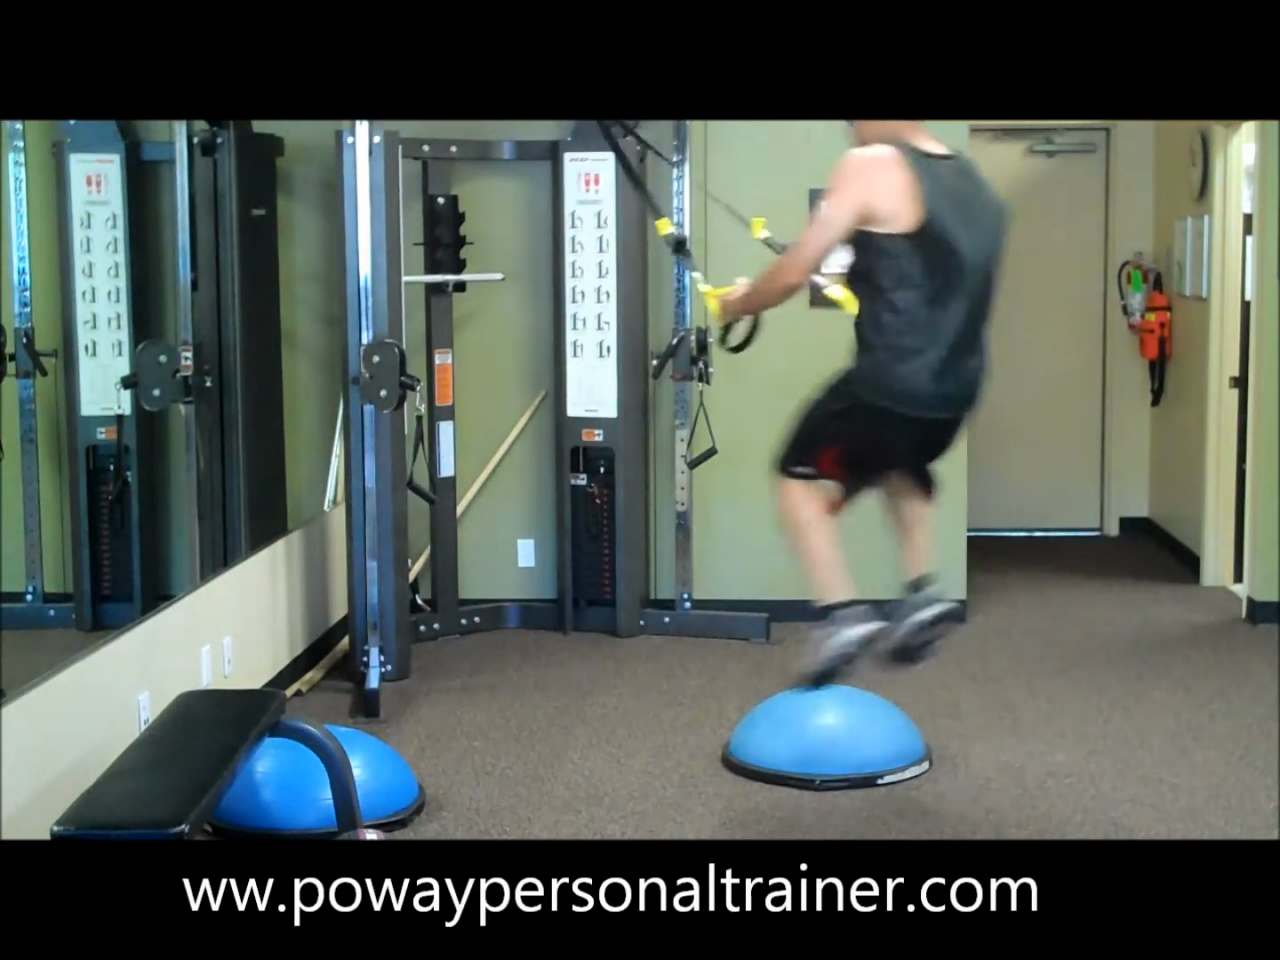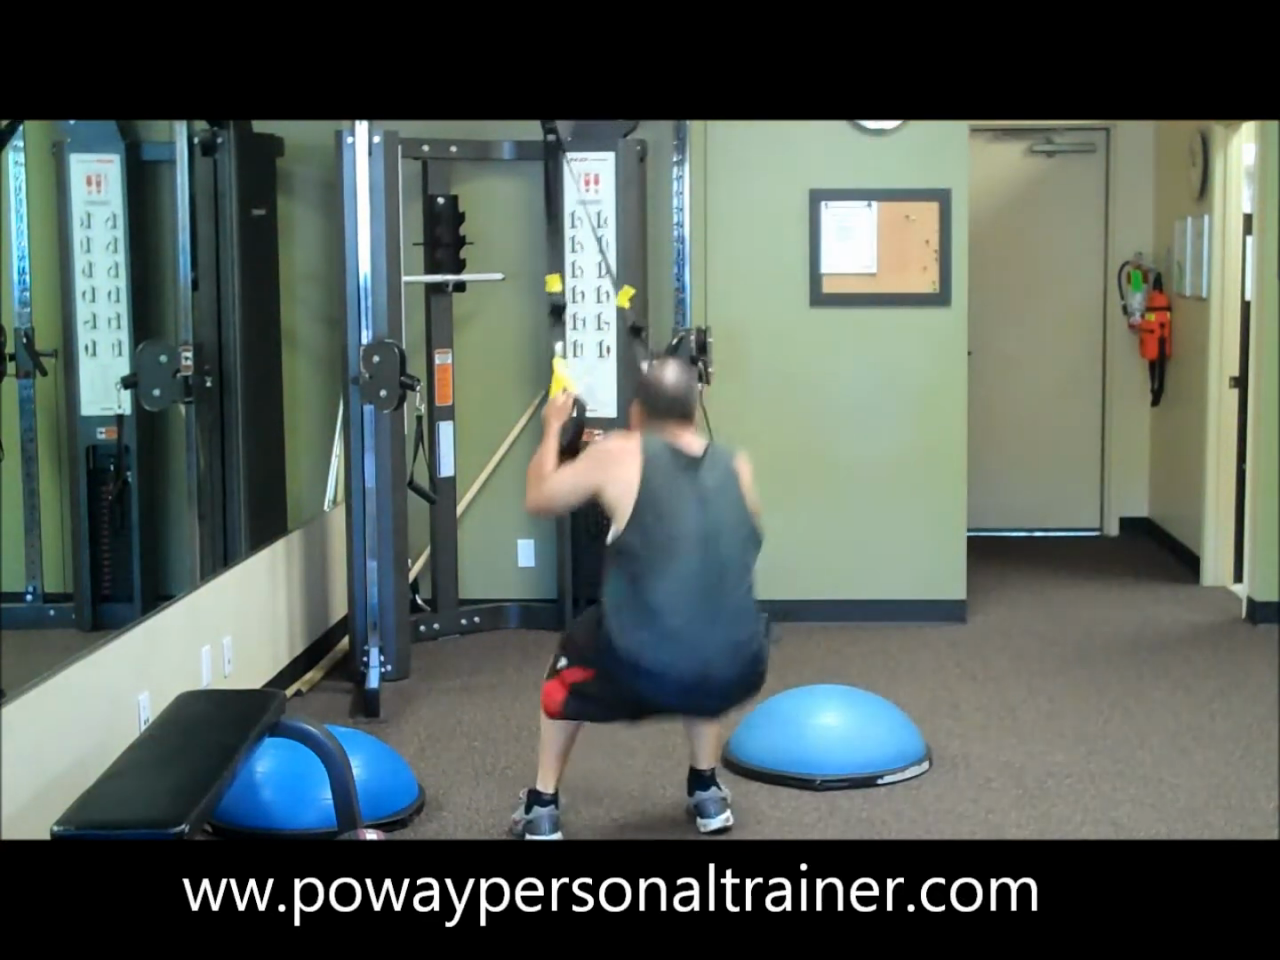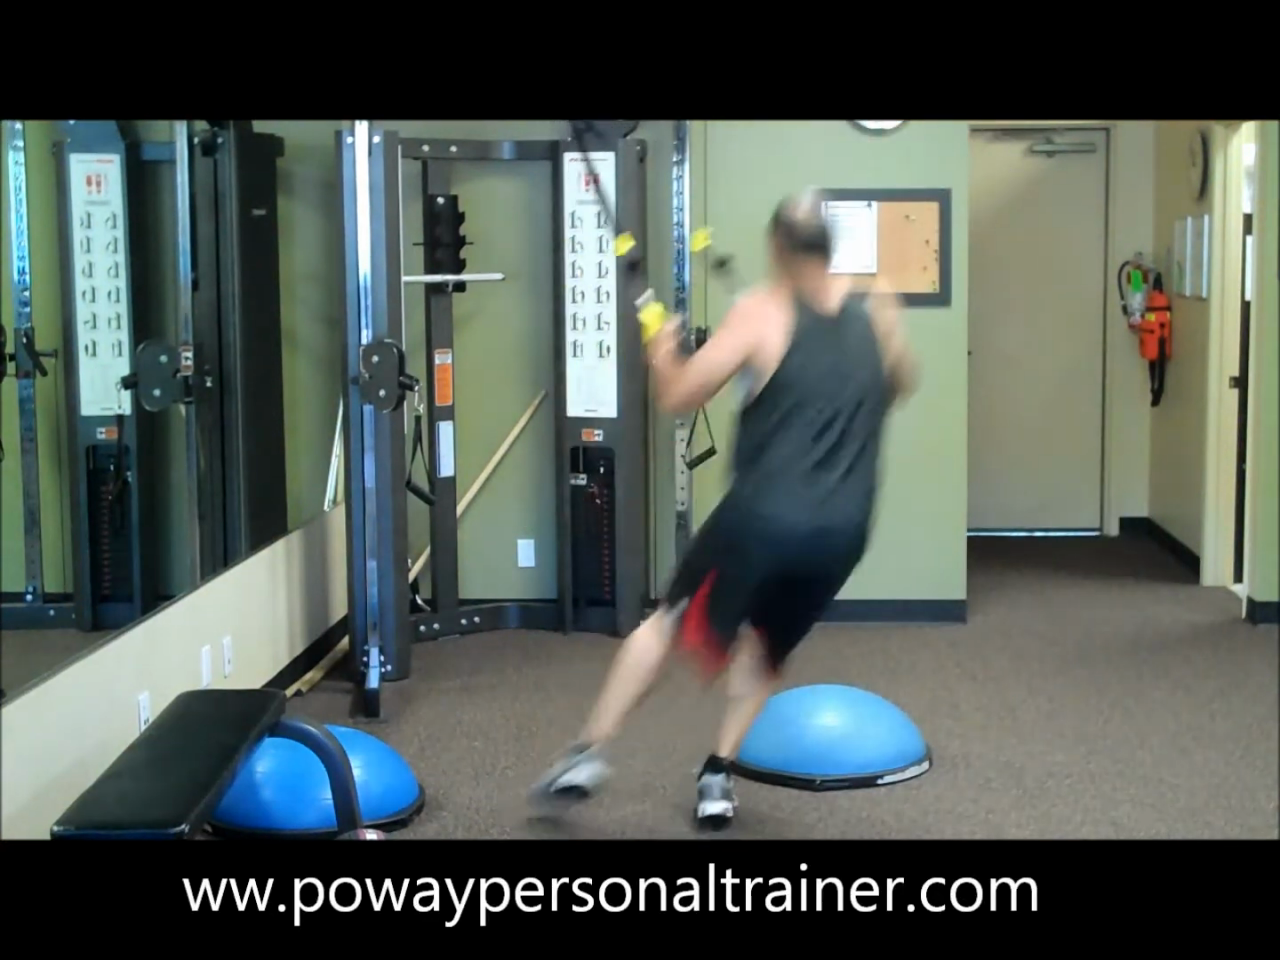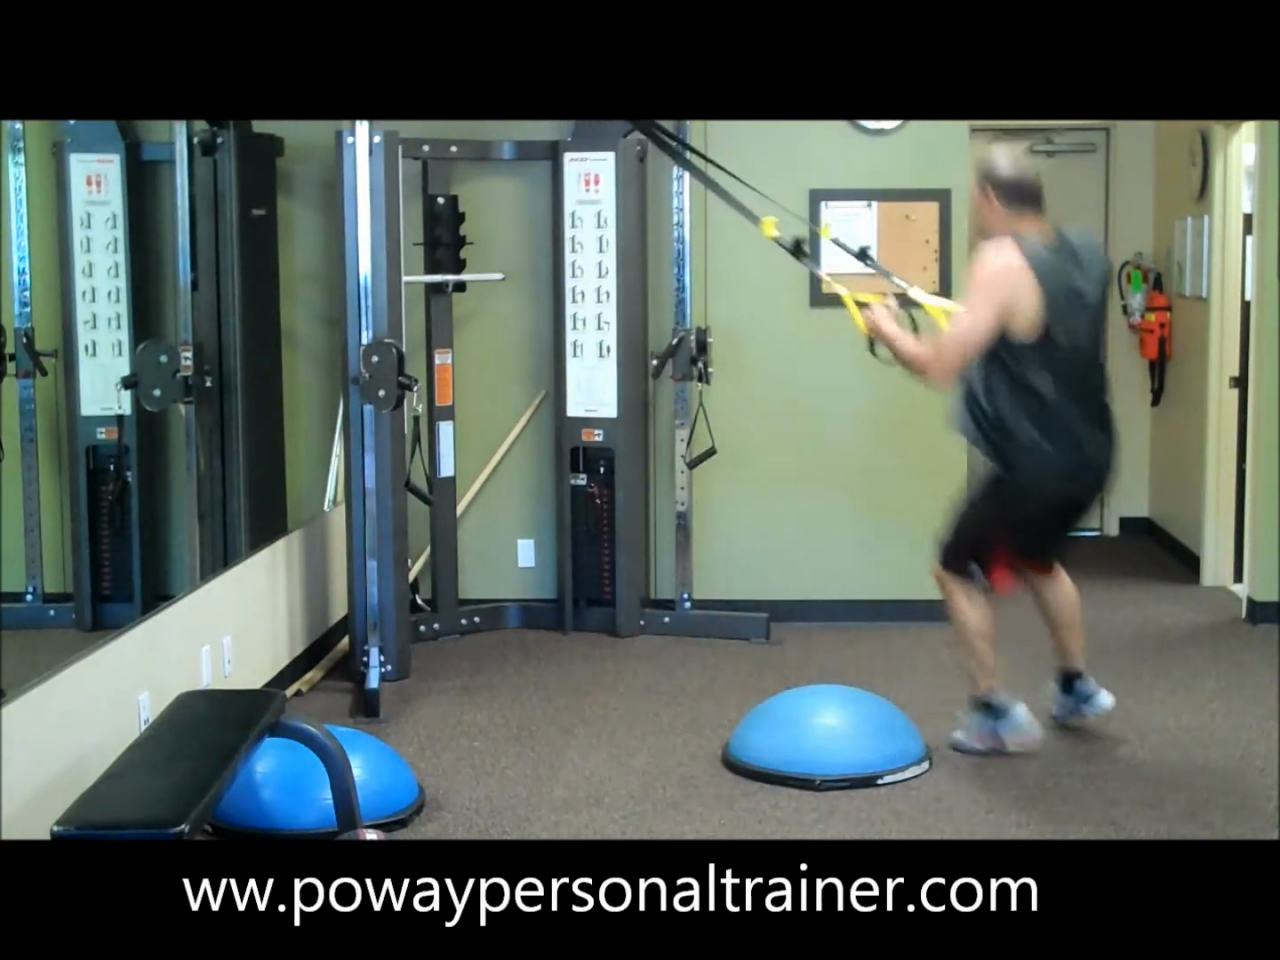
dt=0.5s
person 1, frame 1
left shoulder: (870, 167)
right shoulder: (973, 180)
left elbow: (788, 275)
left wrist: (738, 303)
left hip: (890, 385)
right hip: (956, 388)
left knee: (795, 479)
right knee: (901, 474)
left ankle: (844, 612)
right ankle: (925, 590)
person 1, frame 2
left shoulder: (620, 454)
right shoulder: (737, 469)
left elbow: (538, 499)
left wrist: (553, 426)
left hip: (646, 667)
right hip: (736, 672)
left knee: (572, 655)
left ankle: (542, 806)
right ankle: (705, 790)
person 1, frame 3
left shoulder: (760, 313)
right shoulder: (877, 312)
left elbow: (679, 396)
right elbow: (901, 384)
left wrist: (662, 350)
left hip: (763, 520)
right hip: (840, 533)
left knee: (666, 625)
right knee: (763, 647)
left ankle: (587, 753)
right ankle: (716, 777)
person 1, frame 4
left shoulder: (1002, 263)
right shoulder: (1086, 255)
left elbow: (940, 368)
left wrist: (885, 326)
left hip: (1036, 465)
right hip: (1089, 459)
left knee: (958, 574)
right knee: (1037, 562)
left ankle: (998, 714)
right ankle: (1078, 686)
